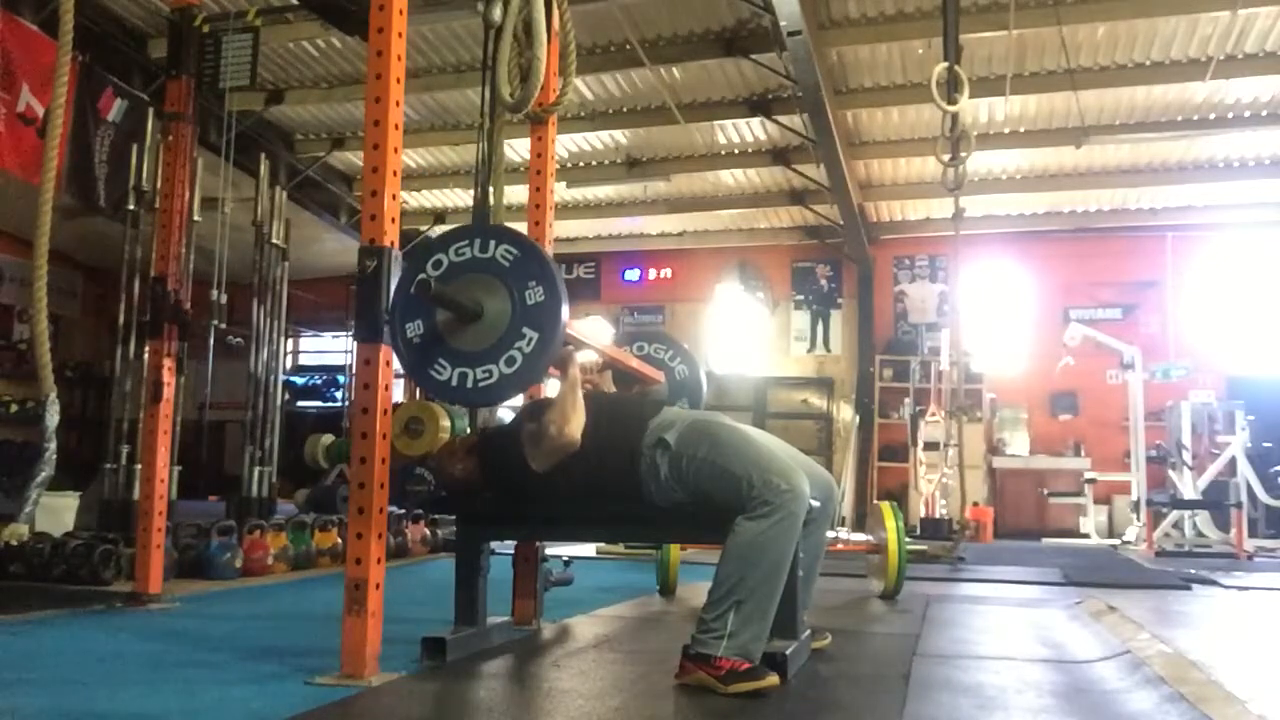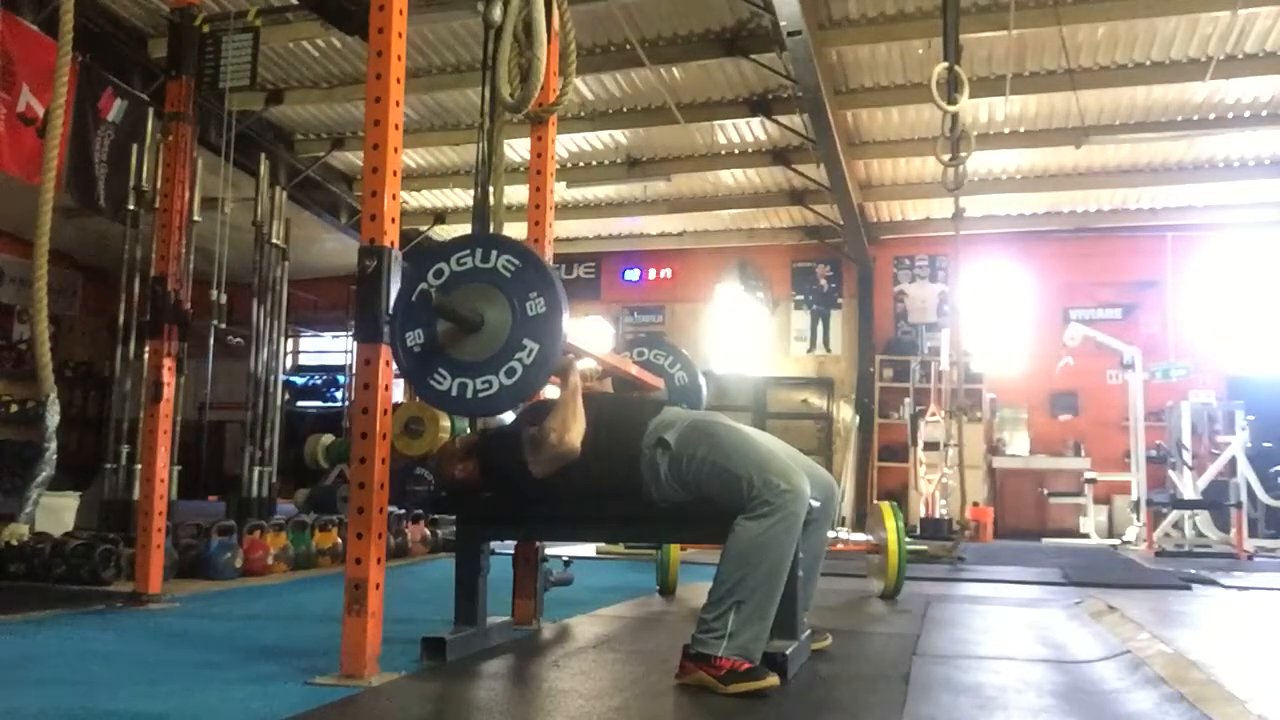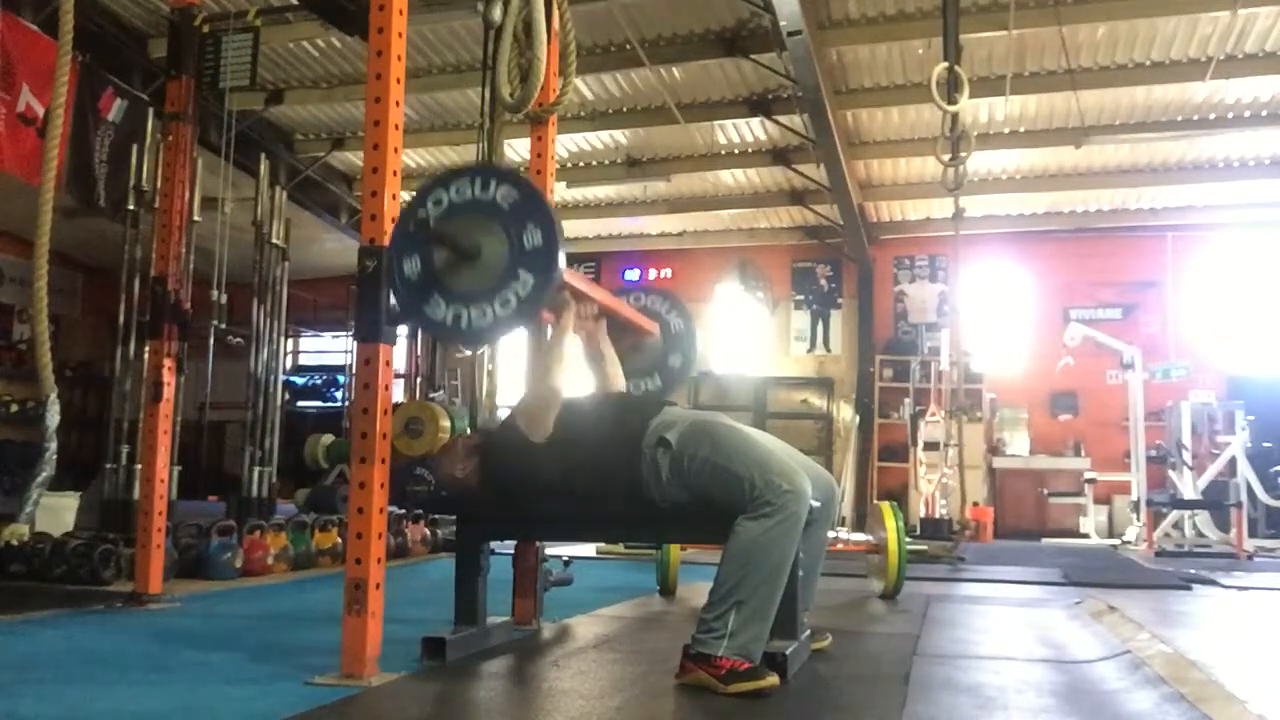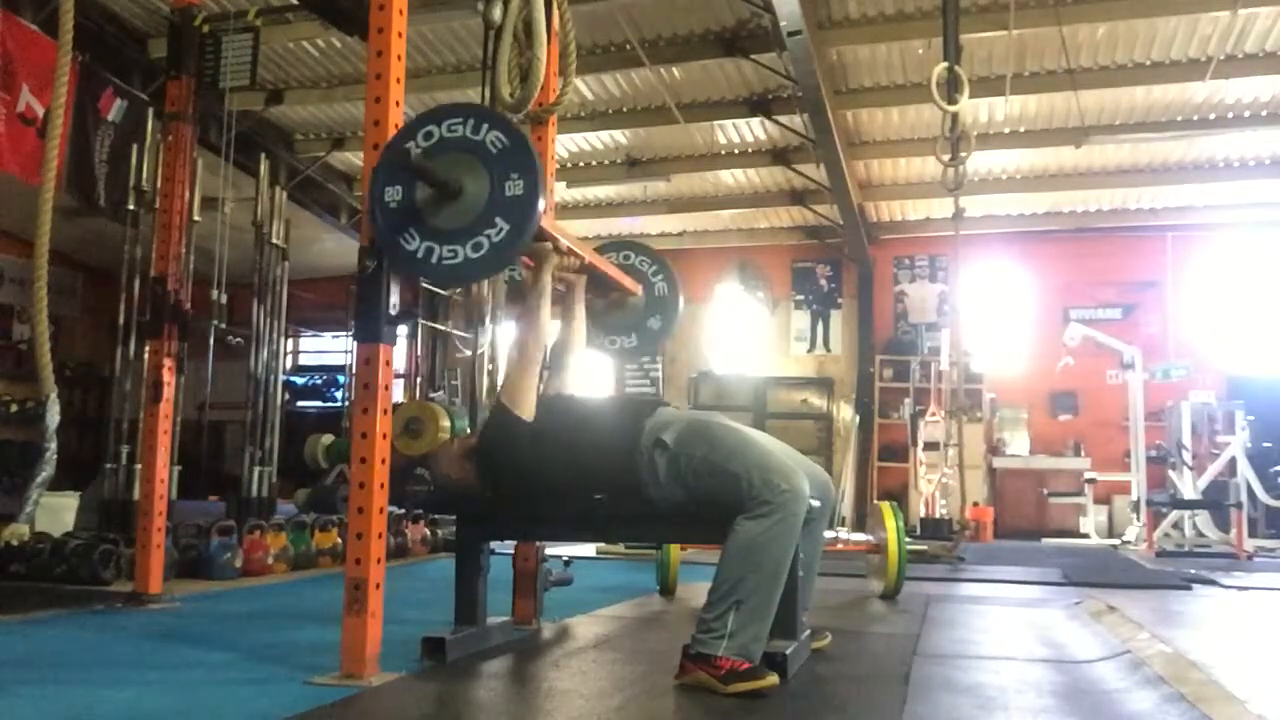
dt=0.5s
person 1, frame 1
left shoulder: (508, 442)
right shoulder: (501, 453)
right elbow: (565, 435)
left wrist: (602, 387)
right wrist: (570, 374)
left knee: (816, 490)
right knee: (782, 492)
left ankle: (777, 621)
right ankle: (717, 653)
person 1, frame 2
left shoulder: (516, 441)
right shoulder: (502, 452)
right elbow: (565, 443)
left wrist: (600, 391)
right wrist: (570, 381)
left knee: (817, 491)
right knee: (782, 492)
left ankle: (779, 621)
right ankle: (715, 653)
person 1, frame 3
left shoulder: (511, 450)
right shoulder: (504, 457)
left elbow: (612, 404)
right elbow: (548, 388)
left wrist: (598, 338)
right wrist: (563, 319)
left knee: (817, 489)
right knee: (784, 490)
right ankle: (716, 652)
person 1, frame 4
left shoulder: (530, 434)
right shoulder: (501, 450)
left elbow: (561, 363)
right elbow: (527, 353)
left wrist: (576, 291)
right wrist: (543, 271)
left knee: (814, 489)
right knee: (781, 490)
left ankle: (776, 622)
right ankle: (715, 653)
